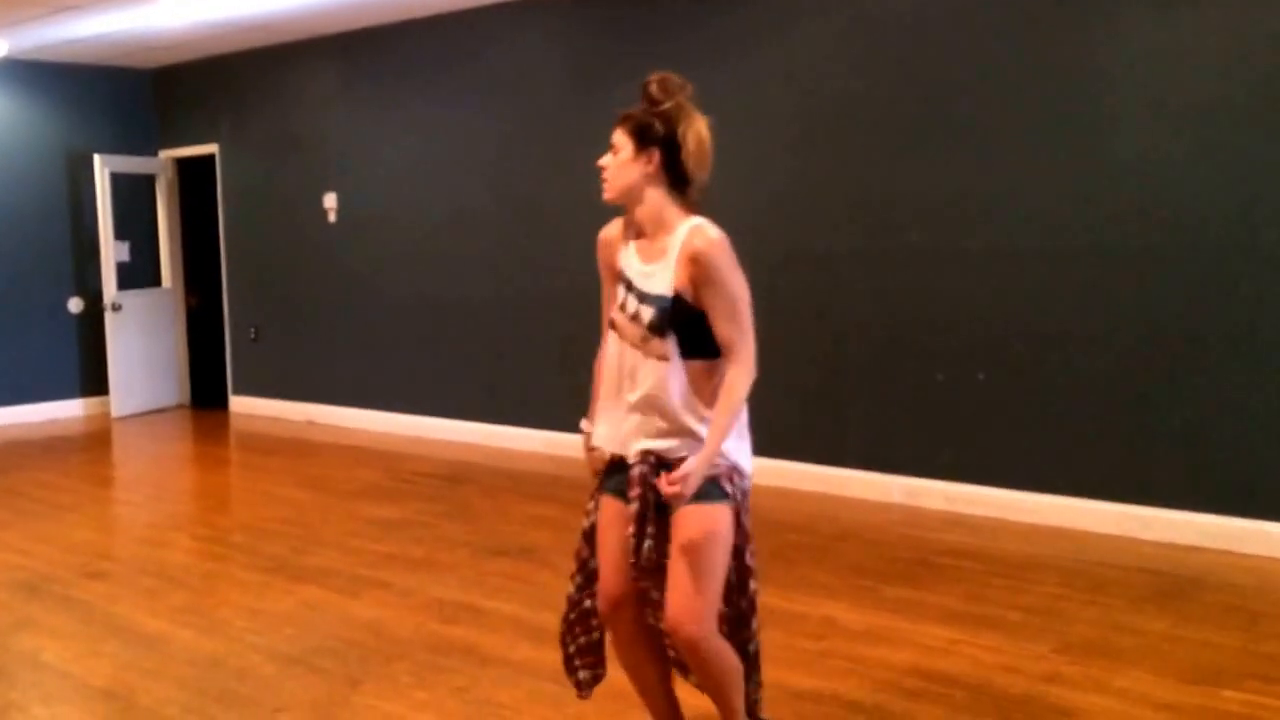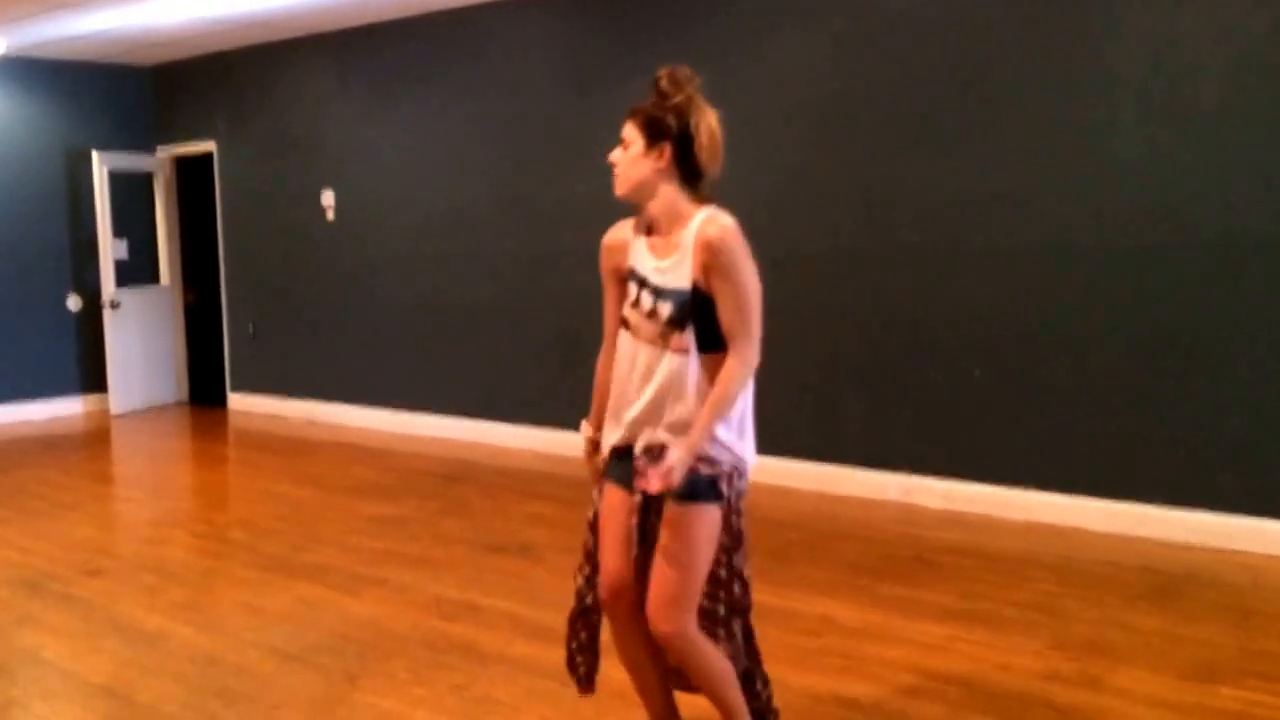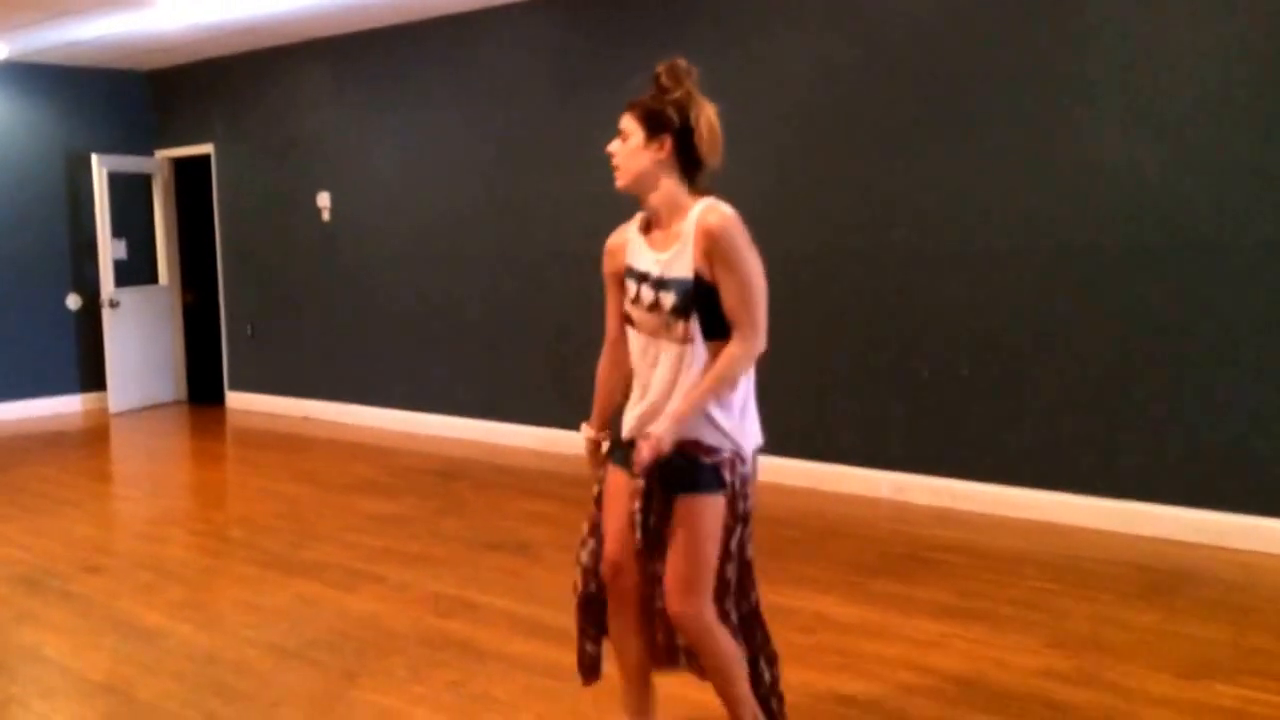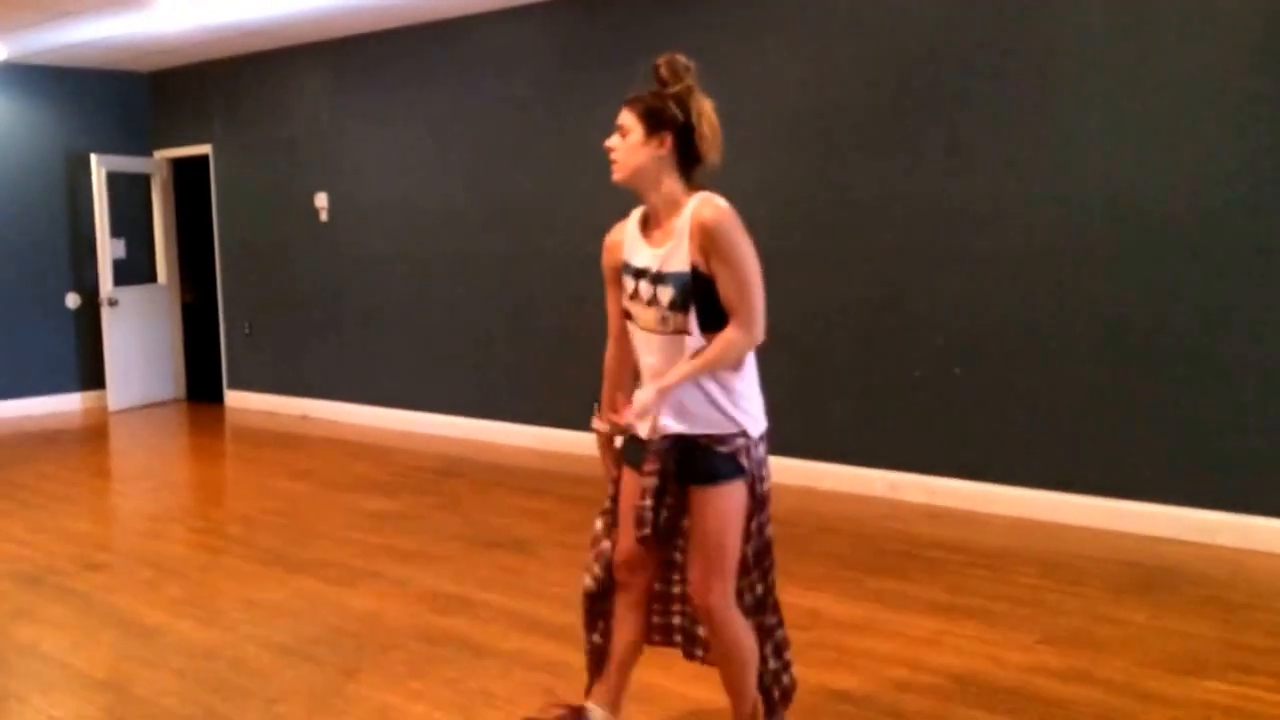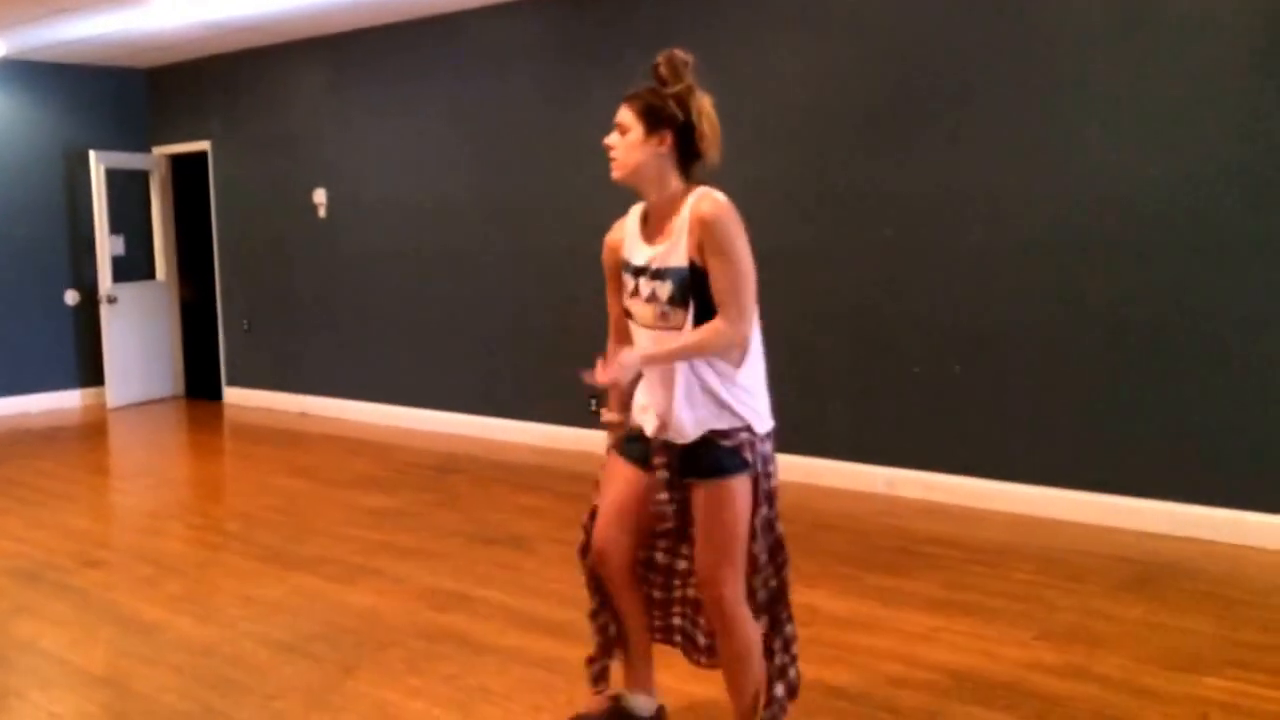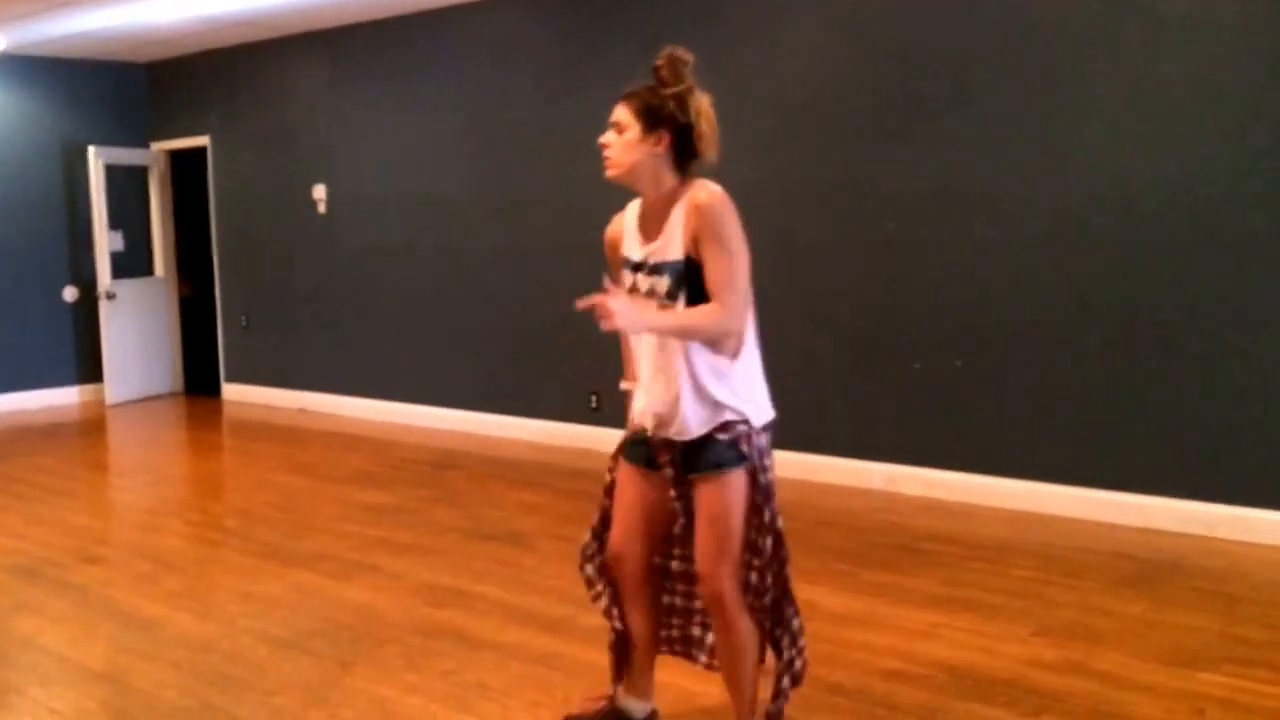
dt=0.1s
person 1, frame 1
left shoulder: (702, 245)
right shoulder: (613, 241)
left elbow: (742, 358)
left wrist: (710, 453)
right wrist: (597, 424)
left hip: (698, 458)
right hip: (629, 453)
left knee: (687, 623)
right knee: (612, 603)
person 1, frame 2
left shoulder: (716, 236)
right shoulder: (618, 243)
left elbow: (745, 351)
left wrist: (684, 444)
right wrist: (596, 427)
left hip: (705, 454)
right hip: (632, 446)
left knee: (670, 621)
right knee: (613, 594)
person 1, frame 3
left shoulder: (715, 225)
right shoulder: (620, 245)
left elbow: (751, 338)
left wrist: (678, 421)
right wrist: (597, 425)
left hip: (709, 442)
right hip: (640, 433)
left knee: (687, 607)
right knee: (616, 575)
person 1, frame 4
left shoulder: (711, 219)
right shoulder: (619, 237)
left elbow: (749, 328)
left wrist: (669, 386)
right wrist: (612, 414)
left hip: (719, 431)
right hip: (649, 429)
left knee: (712, 593)
right knee: (628, 566)
person 1, frame 5
left shoulder: (709, 214)
right shoulder: (619, 237)
left elbow: (736, 330)
left wrist: (647, 359)
right wrist: (618, 410)
left hip: (723, 426)
right hip: (650, 425)
left knee: (719, 590)
right knee: (611, 550)
person 1, frame 6
left shoulder: (707, 206)
right shoulder: (619, 230)
left elbow: (727, 321)
left wrist: (643, 315)
left hip: (724, 423)
right hip: (655, 421)
left knee: (720, 584)
right knee: (625, 561)
